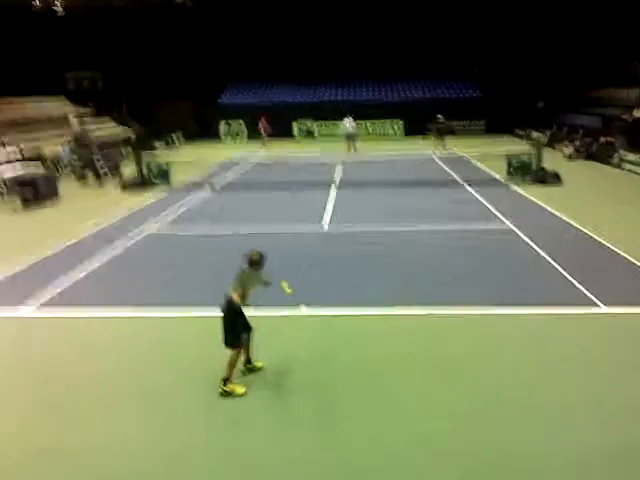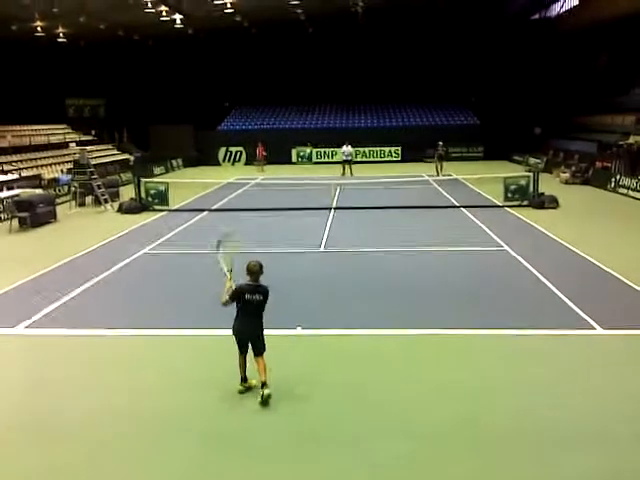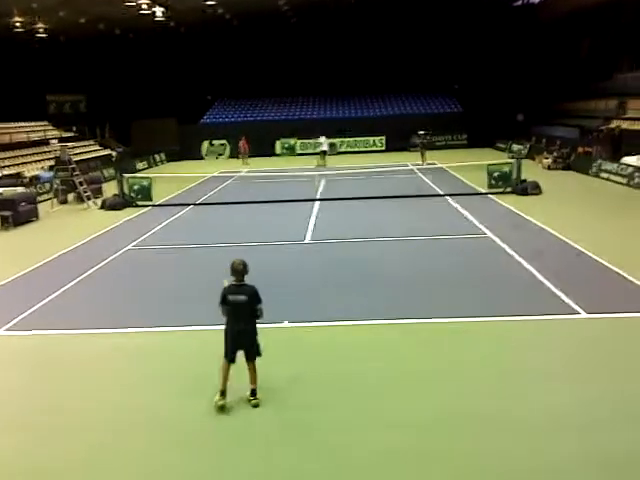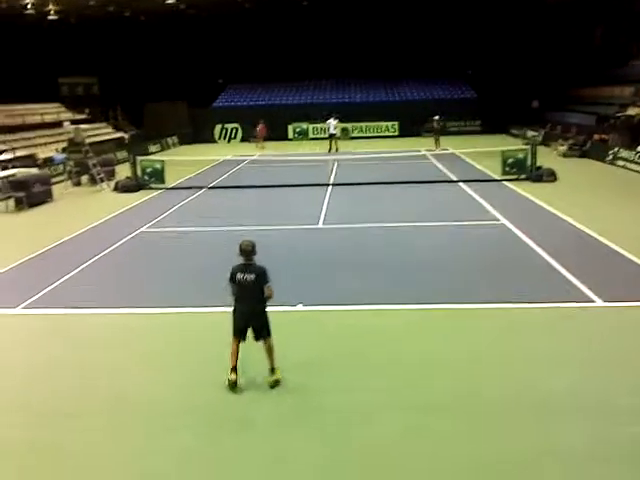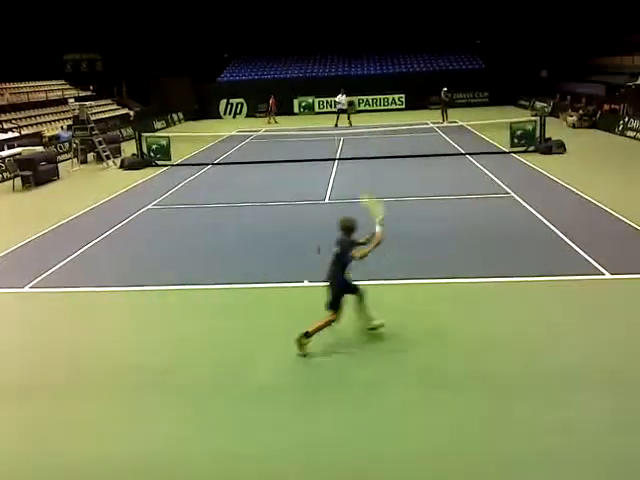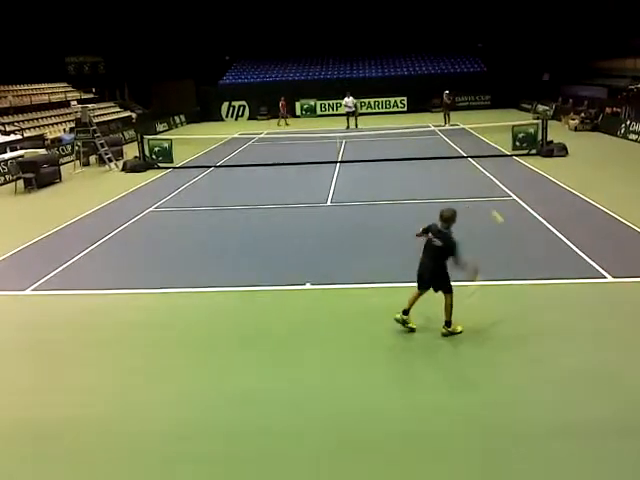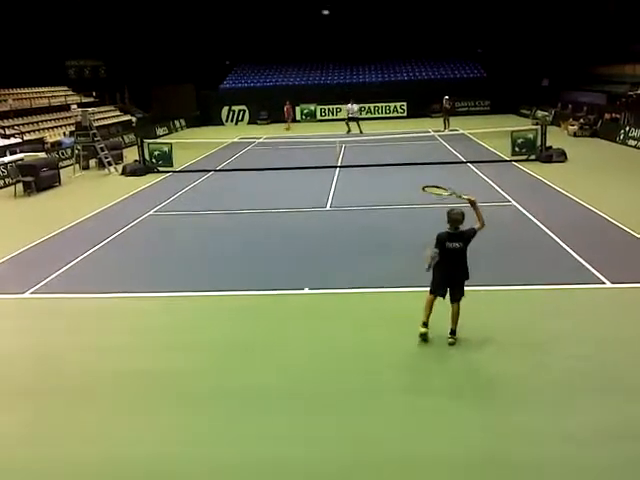
dt=0.7s
person 1, frame 1
left shoulder: (246, 274)
right shoulder: (243, 277)
right elbow: (235, 293)
left wrist: (262, 280)
right wrist: (237, 299)
left hip: (235, 311)
right hip: (232, 313)
left knee: (246, 331)
right knee: (236, 347)
left ankle: (248, 363)
right ankle: (226, 385)
person 1, frame 2
left shoulder: (240, 289)
right shoulder: (265, 290)
left elbow: (224, 302)
left wrist: (228, 288)
left hip: (240, 327)
right hip: (256, 328)
left knee: (242, 354)
right knee: (259, 356)
left ankle: (244, 383)
right ankle: (264, 387)
person 1, frame 3
left shoulder: (226, 291)
right shoulder: (252, 290)
left elbow: (224, 313)
right elbow: (260, 314)
left hip: (232, 331)
right hip: (249, 331)
left knee: (227, 361)
right knee: (251, 362)
left ankle: (222, 396)
right ankle: (253, 395)
person 1, frame 4
left shoulder: (235, 270)
right shoulder: (260, 270)
left elbow: (233, 292)
right elbow: (269, 294)
right wrist: (262, 301)
left hip: (240, 311)
right hip: (257, 311)
left knee: (236, 340)
right knee: (266, 339)
left ankle: (233, 373)
right ankle: (272, 374)
person 1, frame 5
left shoulder: (344, 241)
right shoulder: (346, 245)
left elbow: (363, 242)
right elbow: (358, 256)
left wrist: (375, 233)
right wrist: (375, 244)
left hip: (339, 279)
right hip: (337, 281)
left knee: (359, 293)
right knee: (334, 315)
left ankle: (368, 322)
right ankle: (304, 337)
person 1, frame 6
left shoulder: (432, 227)
right shoulder: (449, 241)
left elbow: (418, 234)
right elbow: (457, 262)
right wrist: (471, 269)
left hip: (423, 265)
right hip: (437, 269)
left knee: (420, 291)
right knee: (448, 294)
left ankle: (404, 315)
right ankle: (448, 327)
person 1, frame 7
left shoulder: (441, 237)
right shoulder: (466, 235)
left elbow: (434, 256)
right elbow: (481, 224)
left wrist: (429, 265)
right wrist: (474, 206)
left hip: (441, 271)
right hip: (458, 273)
left knee: (432, 296)
right knee: (455, 303)
left ankle: (424, 326)
right ankle: (452, 334)
